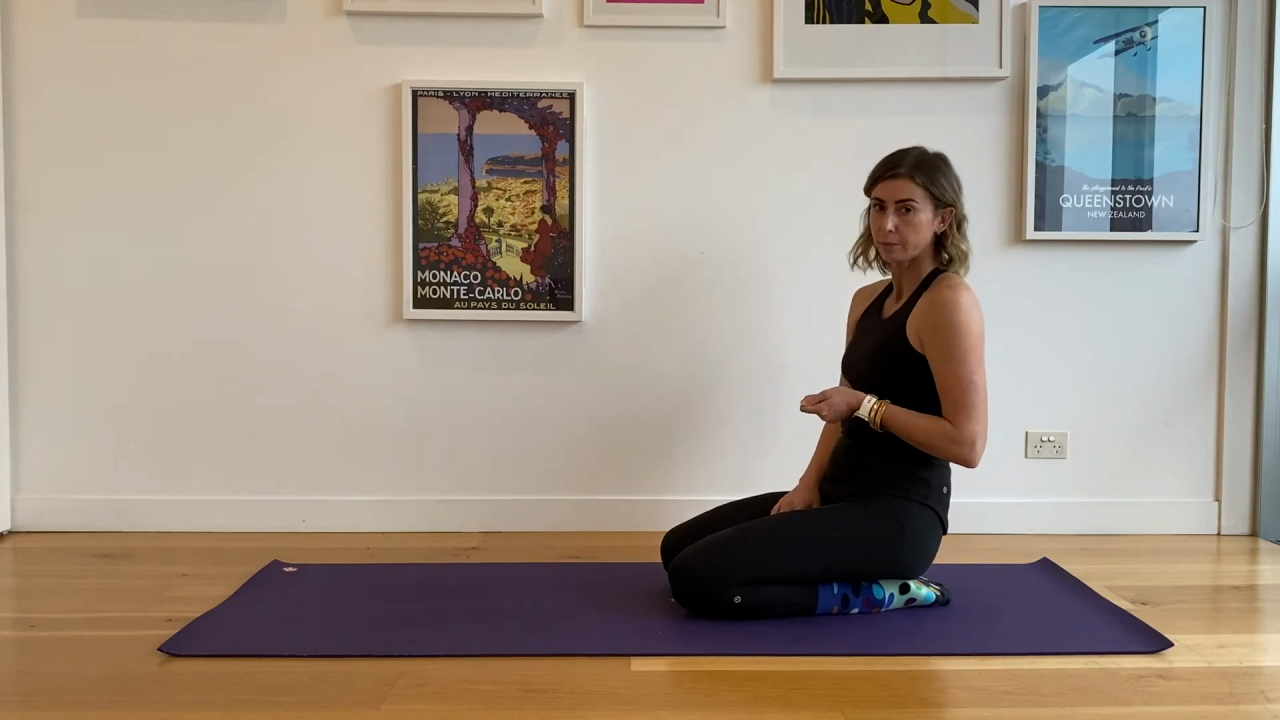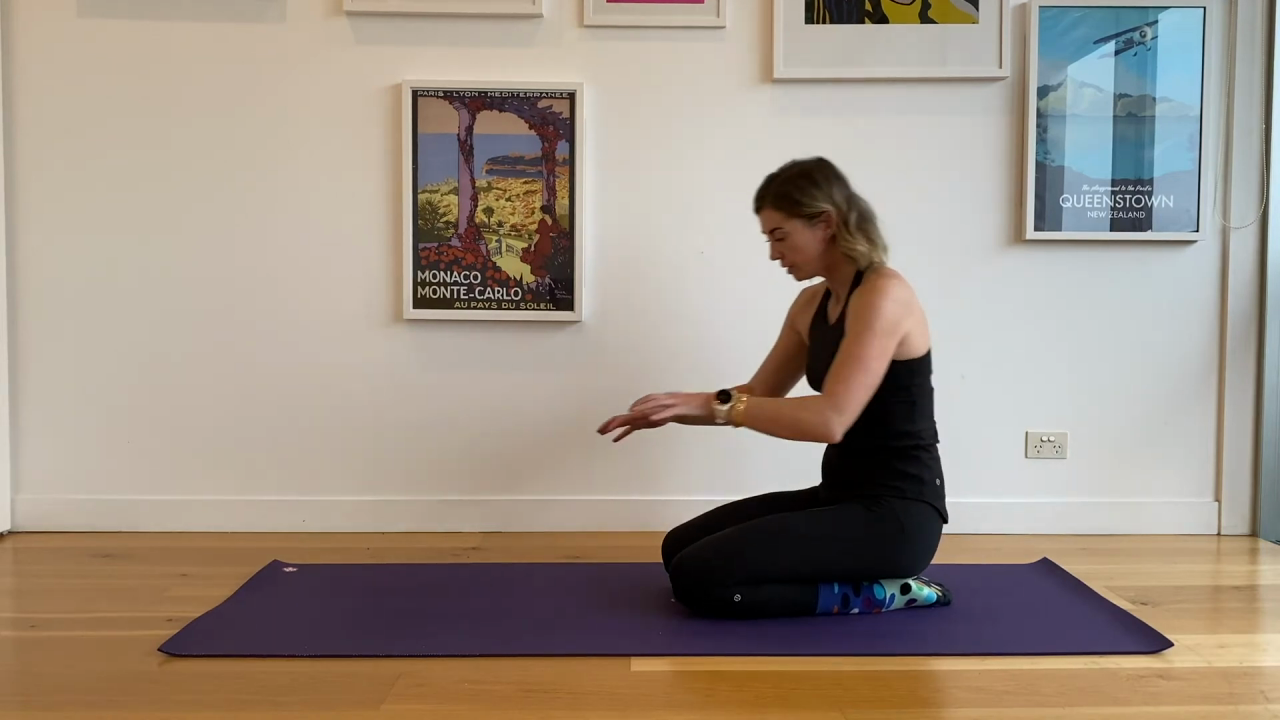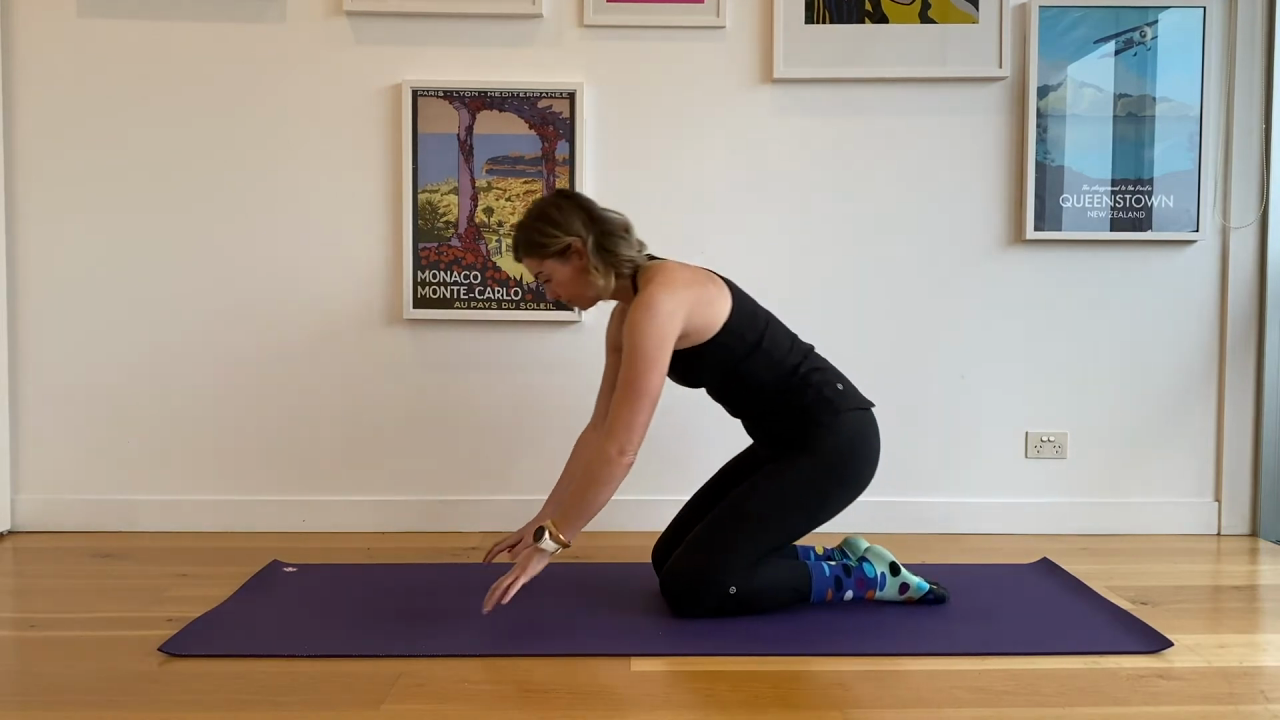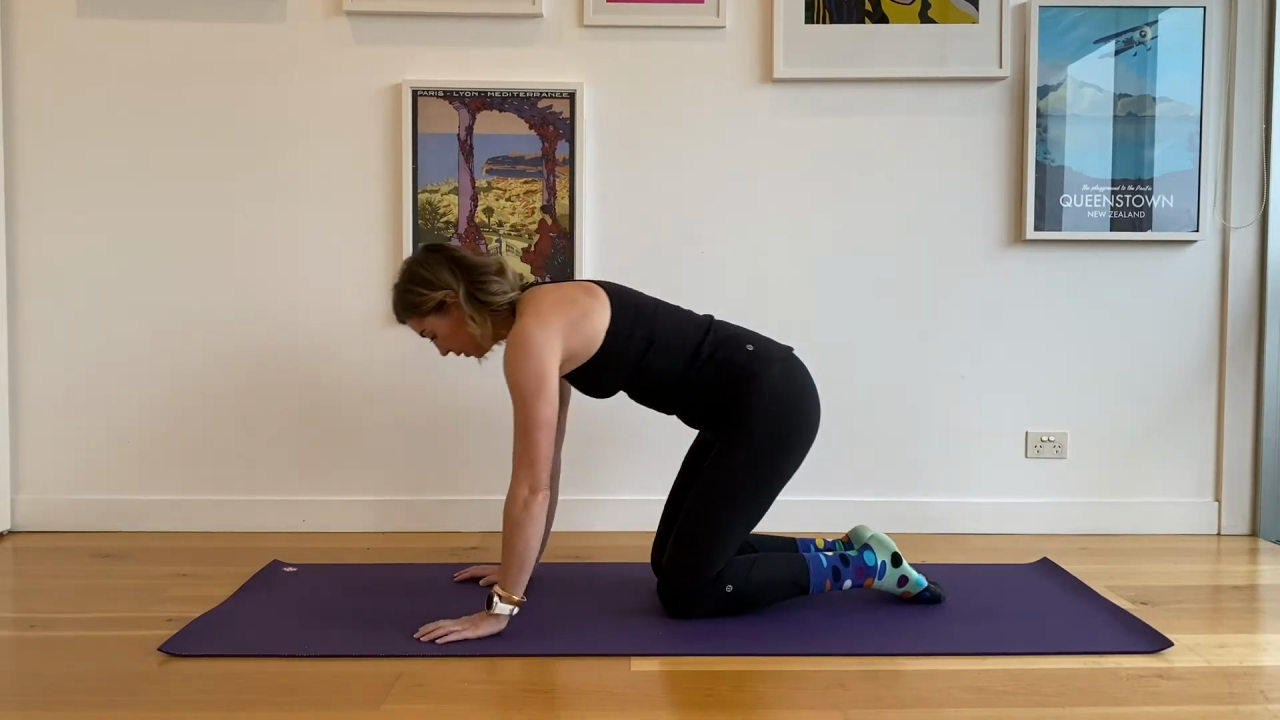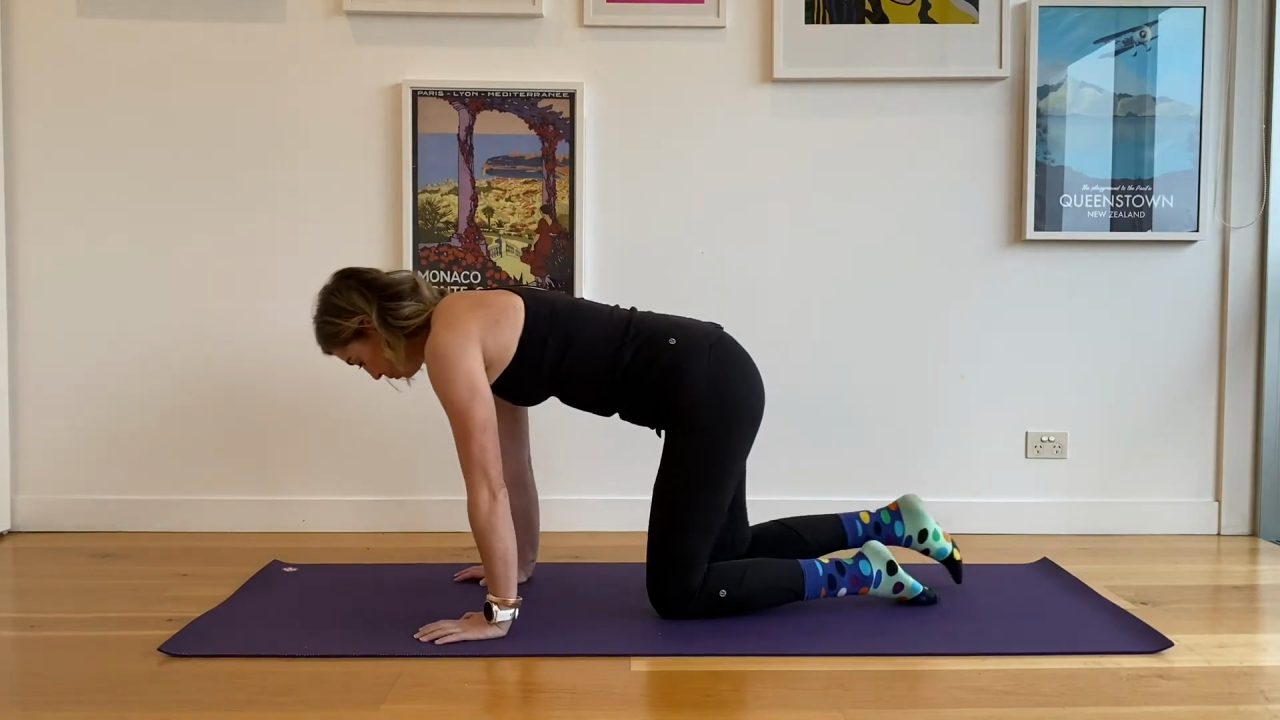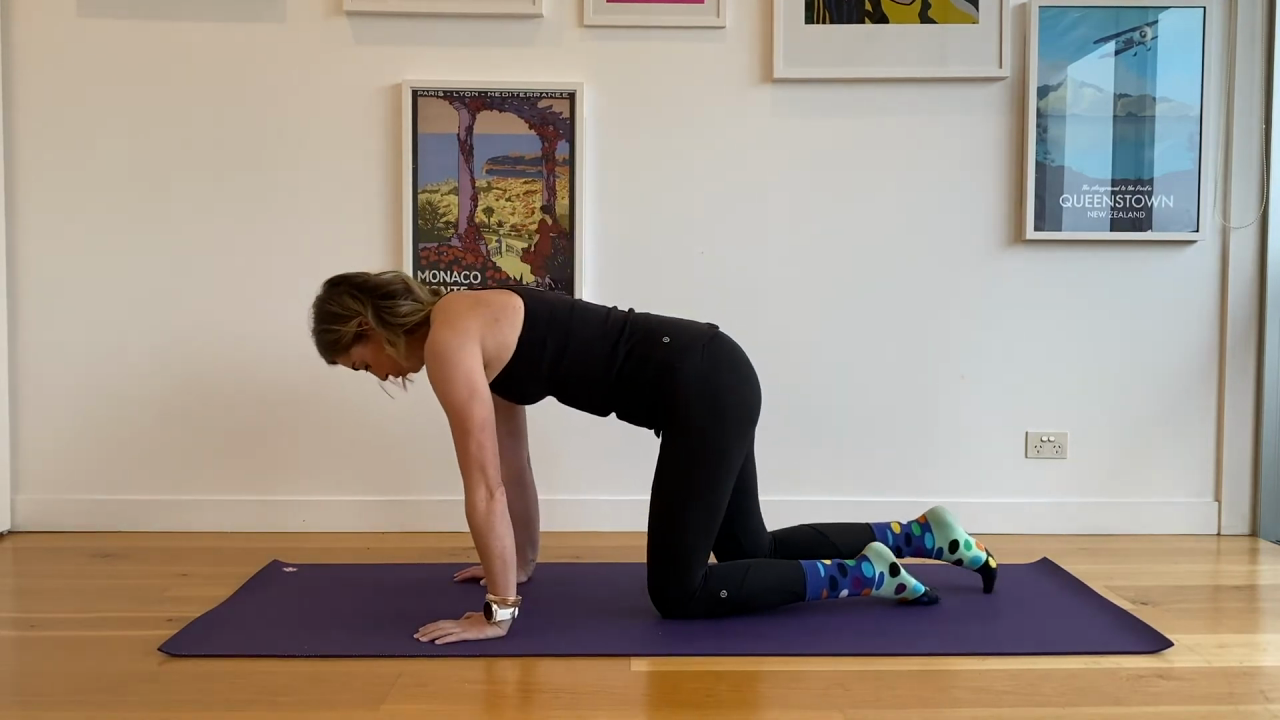
dt=0.5s
person 1, frame 1
left shoulder: (949, 301)
right shoulder: (866, 300)
left elbow: (966, 442)
left wrist: (866, 405)
right wrist: (808, 483)
left hip: (898, 516)
right hip: (844, 496)
left knee: (698, 578)
right knee: (678, 549)
left ankle: (875, 595)
right ankle: (864, 581)
person 1, frame 2
left shoulder: (884, 296)
right shoulder: (811, 303)
left elbow: (829, 421)
right elbow: (759, 395)
left wrist: (715, 403)
right wrist: (672, 410)
left hip: (896, 514)
right hip: (841, 496)
left knee: (700, 578)
right knee: (681, 548)
left ankle: (877, 593)
right ankle: (862, 576)
person 1, frame 3
left shoulder: (659, 301)
right shoulder: (631, 310)
left elbow: (620, 450)
right elbow: (600, 429)
left wrist: (549, 543)
right wrist: (545, 521)
left hip: (834, 438)
right hip: (789, 437)
left knee: (692, 587)
right knee: (672, 559)
left ankle: (858, 577)
right ankle: (837, 557)
person 1, frame 4
left shoulder: (531, 333)
right shoulder: (543, 319)
left elbow: (532, 487)
right elbow: (543, 470)
left wrist: (502, 604)
right wrist: (518, 566)
left hip: (771, 402)
right hip: (751, 402)
left knee: (686, 591)
right knee: (673, 561)
left ankle: (860, 564)
right ankle: (839, 547)
person 1, frame 5
left shoulder: (448, 345)
right shoulder: (477, 332)
left elbow: (489, 491)
right elbow: (513, 469)
left wrist: (500, 610)
right wrist: (520, 564)
left hip: (709, 387)
right hip: (710, 376)
left knee: (677, 591)
right knee: (727, 550)
left ankle: (860, 574)
right ankle: (890, 522)
person 1, frame 6
left shoulder: (449, 343)
right shoulder: (476, 332)
left elbow: (485, 490)
right elbow: (512, 467)
left wrist: (499, 608)
right wrist: (520, 564)
left hip: (703, 389)
right hip: (709, 378)
left knee: (678, 592)
right knee: (748, 550)
left ankle: (862, 573)
right ankle: (920, 536)
